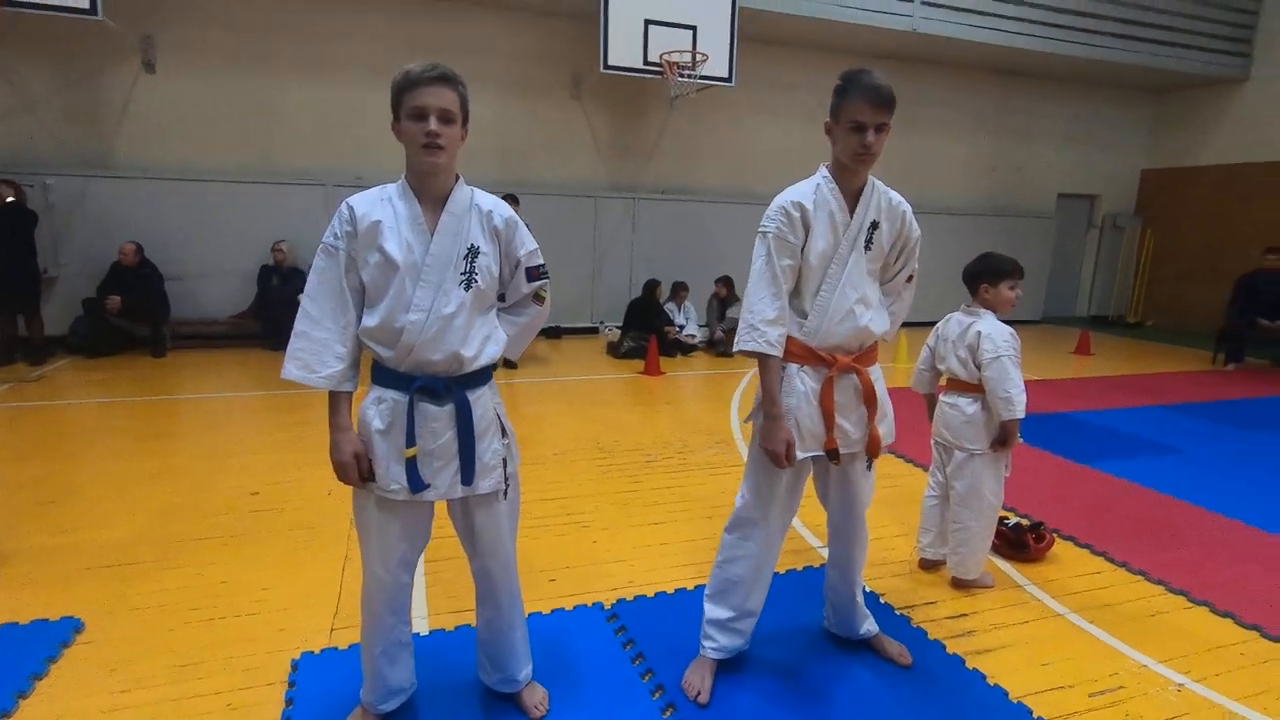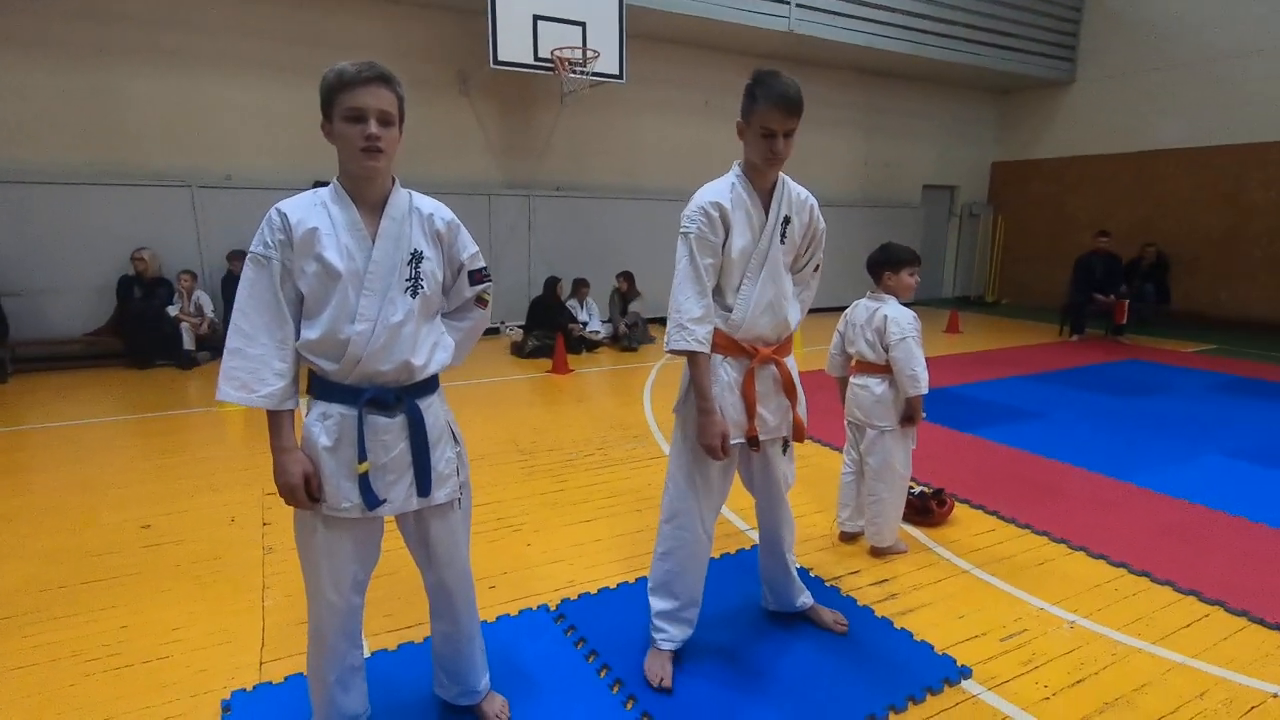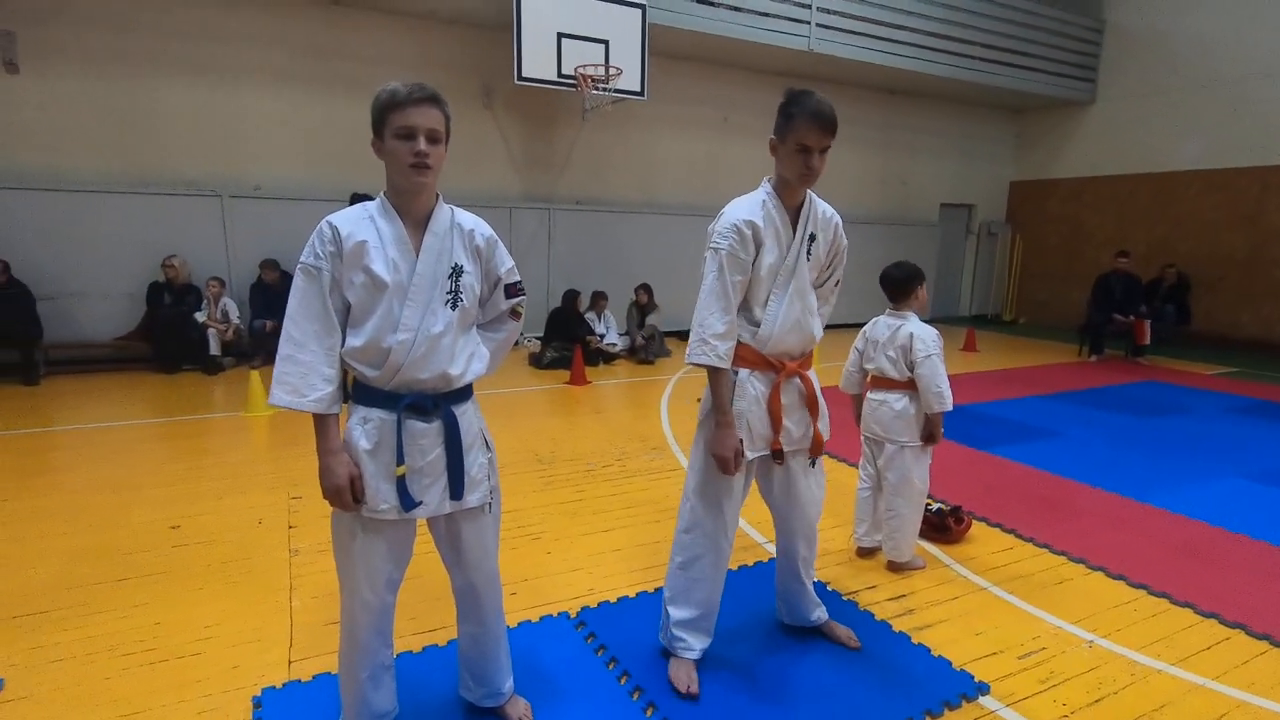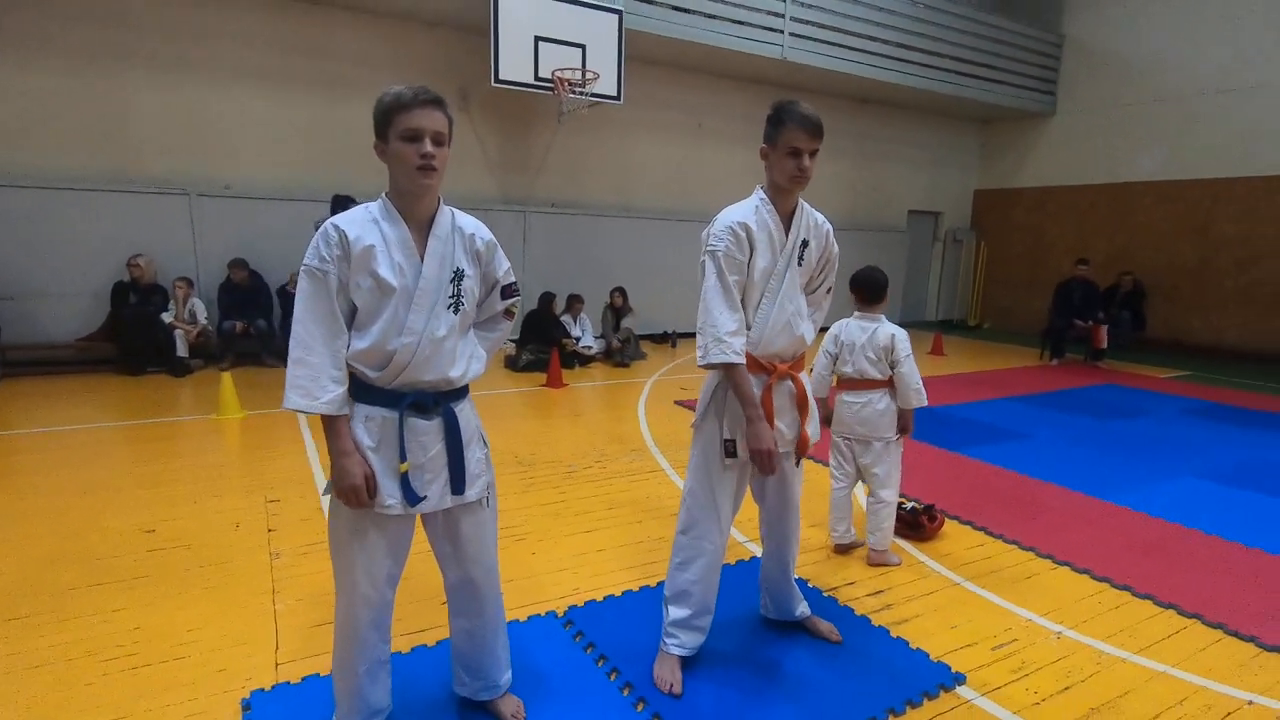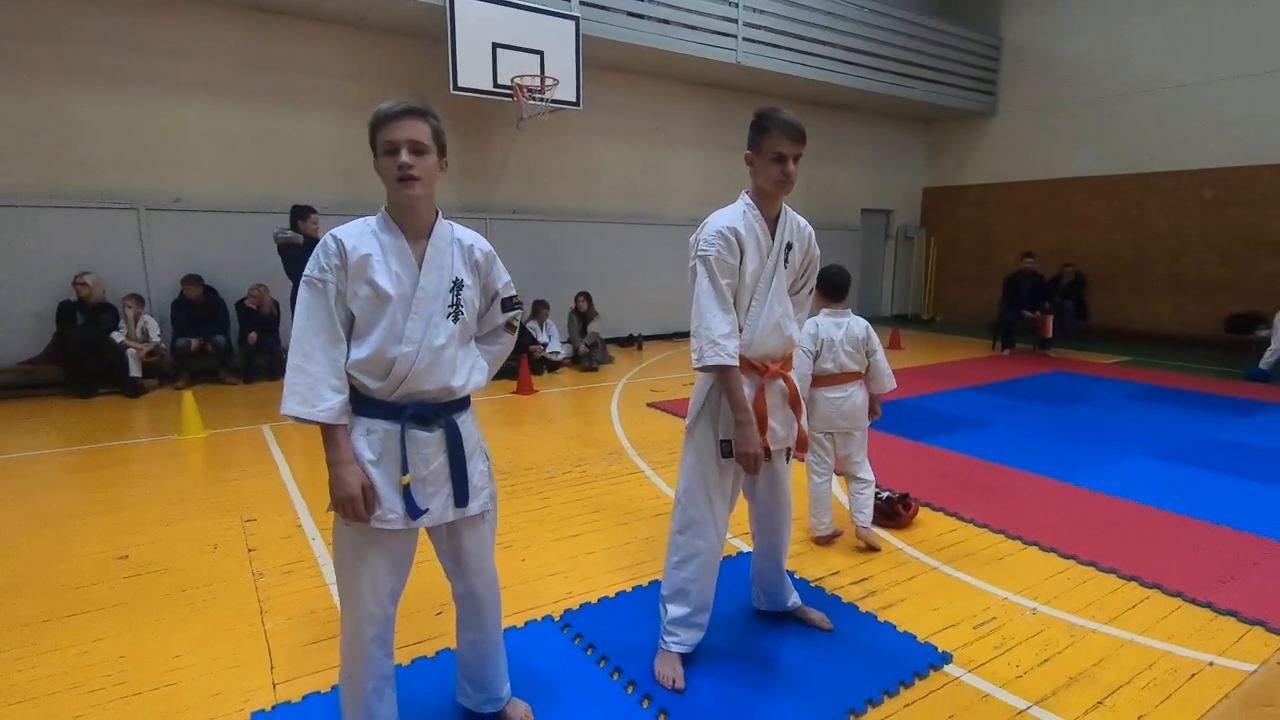
dt=0.5s
person 1, frame 1
left shoulder: (495, 218)
right shoulder: (360, 216)
left elbow: (531, 303)
right elbow: (333, 327)
left wrist: (480, 349)
right wrist: (341, 427)
left hip: (472, 412)
right hip: (392, 414)
left knee: (495, 559)
right knee: (386, 568)
person 1, frame 2
left shoulder: (434, 221)
right shoulder: (292, 222)
left elbow: (472, 305)
right elbow: (267, 342)
left wrist: (425, 357)
right wrist: (283, 447)
left hip: (421, 423)
right hip: (337, 430)
left knee: (450, 572)
right knee: (334, 593)
person 1, frame 3
left shoulder: (475, 236)
right shoulder: (341, 235)
left elbow: (504, 317)
right elbow: (315, 348)
left wrist: (460, 368)
right wrist: (329, 449)
left hip: (455, 429)
right hip: (376, 433)
left knee: (478, 575)
right knee: (368, 590)
person 1, frame 4
left shoulder: (473, 238)
right shoulder: (344, 236)
left elbow: (497, 318)
right elbow: (320, 350)
left wrist: (454, 368)
right wrist: (342, 449)
left hip: (452, 428)
right hip: (374, 430)
left knee: (475, 571)
right knee: (365, 589)
person 1, frame 5
left shoulder: (472, 251)
right shoulder: (343, 249)
left elbow: (498, 332)
right elbow: (319, 362)
left wrist: (457, 380)
right wrist: (340, 460)
left hip: (454, 440)
right hip: (377, 445)
left knee: (477, 584)
right knee: (369, 604)
person 2, frame 1
left shoulder: (896, 214)
right shoulder: (794, 207)
right elbow: (764, 315)
left wrist: (861, 340)
right wrist: (773, 414)
left hip: (860, 382)
right hip: (799, 380)
left knee: (852, 514)
right knee: (760, 516)
left ankle: (851, 620)
right ankle: (716, 643)
person 2, frame 2
left shoulder: (803, 207)
right shoulder: (710, 206)
right elbow: (690, 314)
left wrist: (774, 344)
right wrist: (707, 408)
left hip: (775, 371)
right hip: (720, 372)
left knee: (776, 494)
right knee: (691, 507)
left ankle: (788, 595)
right ankle: (667, 633)
person 2, frame 3
left shoulder: (829, 224)
right shoulder: (739, 222)
right elbow: (714, 328)
left wrist: (796, 359)
right wrist: (723, 422)
left hip: (797, 385)
right hip: (743, 385)
left knee: (801, 511)
right knee: (709, 518)
left ankle: (802, 610)
right ankle: (684, 641)
person 2, frame 4
left shoulder: (820, 232)
right shoulder: (733, 228)
right elbow: (721, 334)
left wrist: (791, 375)
right wrist: (754, 419)
left hip: (790, 387)
right hip: (737, 390)
left knee: (784, 510)
right knee: (706, 518)
left ankle: (785, 604)
right ankle: (677, 639)
person 2, frame 5
left shoulder: (802, 234)
right shoulder: (721, 232)
right elbow: (714, 337)
left wrist: (776, 379)
right wrist: (742, 418)
left hip: (777, 386)
right hip: (728, 389)
left knee: (775, 505)
right knee: (701, 516)
left ankle: (776, 596)
right ankle: (676, 636)
person 3, frame 1
left shoulder: (948, 323)
right shoulder: (997, 334)
left elbow: (924, 374)
right elbow: (1005, 391)
left wrist: (933, 411)
right wrist: (1010, 432)
left hip: (948, 415)
right hip: (978, 425)
left knee: (939, 487)
right knee: (976, 500)
left ankle: (931, 553)
right ankle: (967, 571)
person 3, frame 2
left shoulder: (854, 311)
right shoulder: (900, 317)
left elbow: (837, 358)
right elbow: (909, 369)
left wrist: (845, 393)
right wrist: (915, 408)
left hip: (858, 397)
right hip: (887, 403)
left knee: (854, 464)
right knee: (888, 473)
left ankle: (849, 526)
right ankle: (882, 539)
person 3, frame 3
left shoulder: (872, 327)
right shoulder: (923, 334)
left elbow: (853, 374)
right elbow: (933, 386)
left wrist: (858, 408)
right wrist: (935, 425)
left hip: (874, 411)
right hip: (905, 418)
left knee: (869, 480)
right knee: (905, 488)
left ankle: (866, 541)
right ankle: (899, 555)
person 3, frame 4
left shoulder: (839, 329)
right shoulder: (894, 334)
left elbow: (820, 374)
right elbow: (908, 383)
left wrist: (823, 408)
right wrist: (907, 418)
left hip: (845, 410)
right hip: (880, 413)
left knee: (842, 478)
right knee: (884, 484)
left ankle: (842, 538)
right ankle: (878, 548)
person 3, frame 5
left shoulder: (812, 327)
right shoulder: (862, 326)
left elbow: (800, 373)
right elbow: (879, 369)
right wrist: (875, 402)
left hip: (821, 405)
right hip: (854, 403)
left knee: (820, 471)
right knee: (859, 467)
left ankle: (822, 529)
right ankle: (863, 525)
